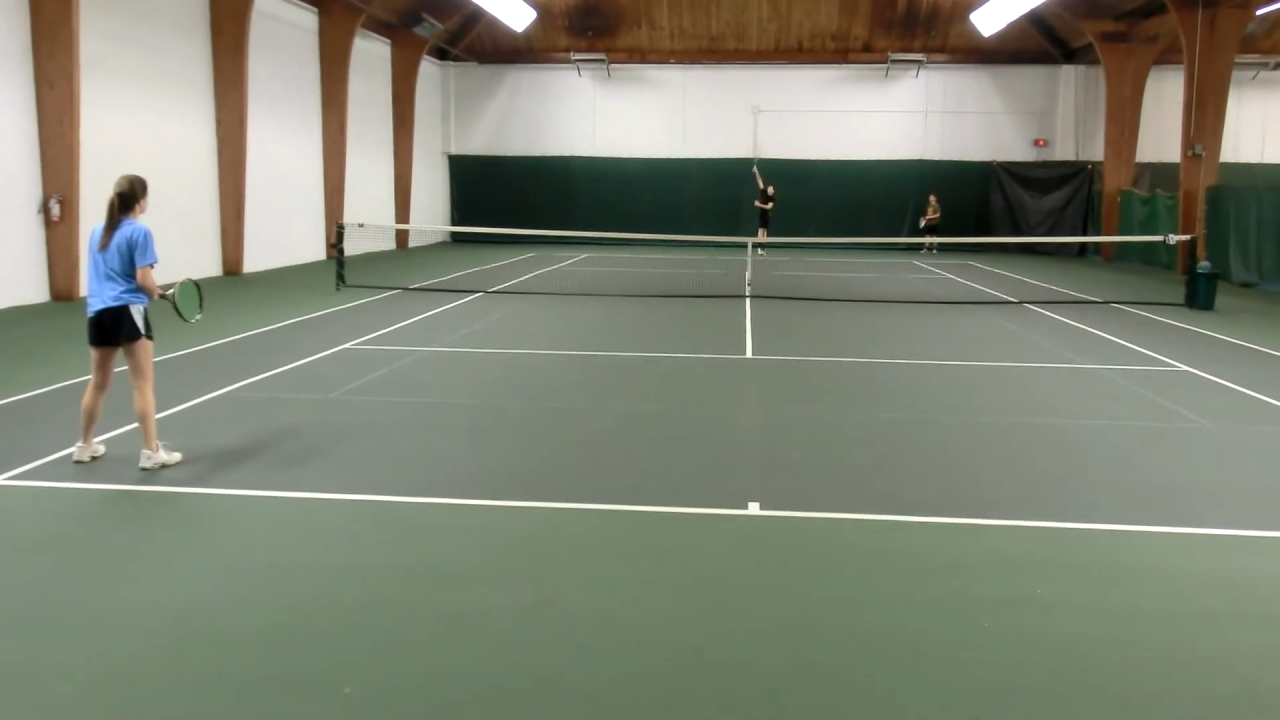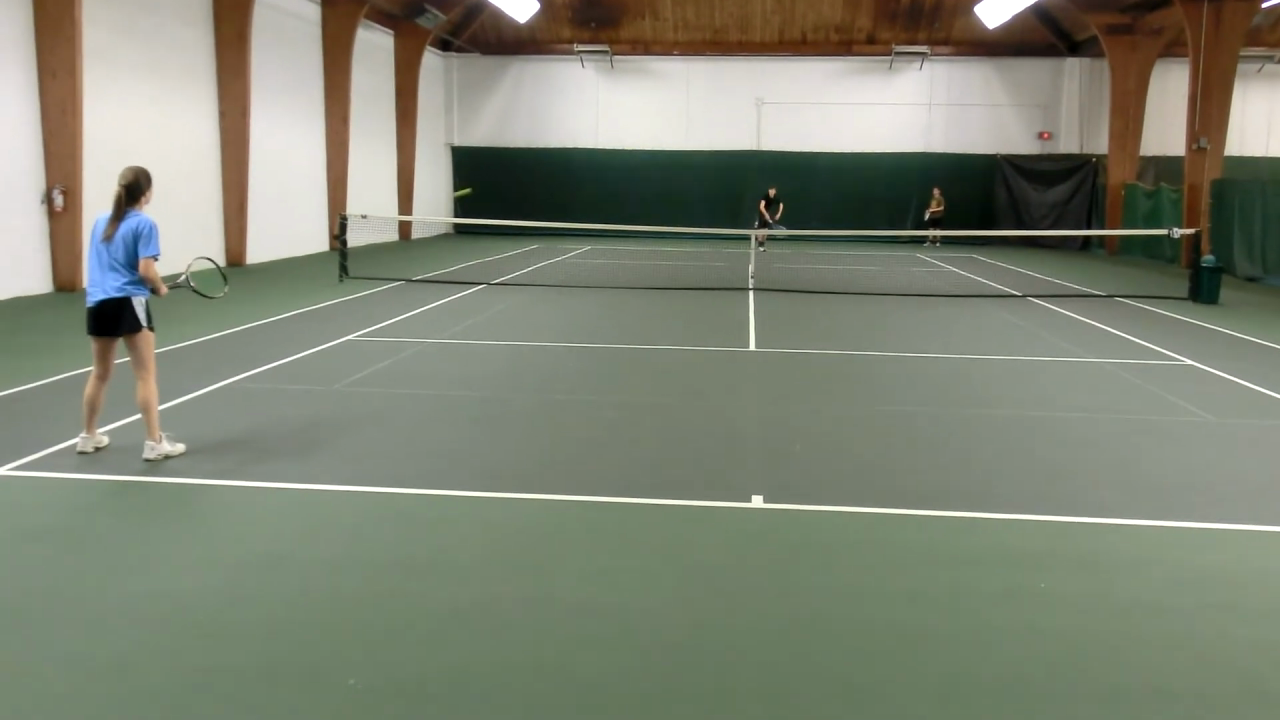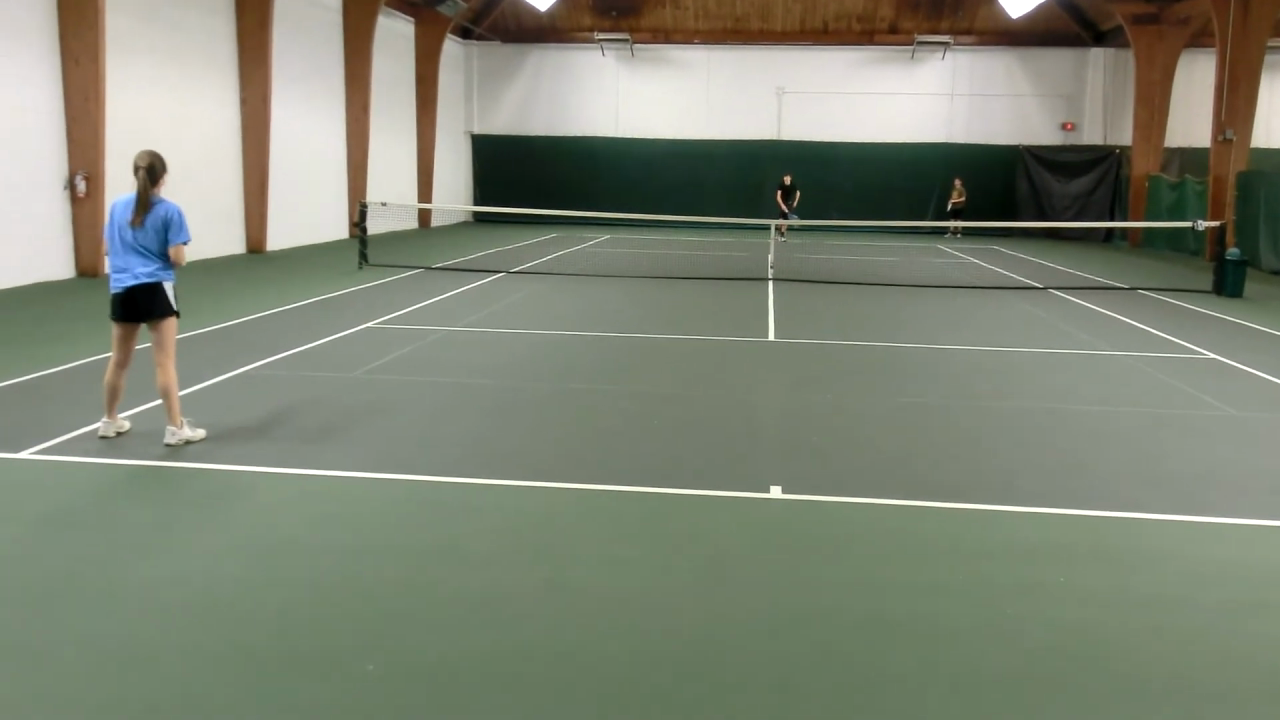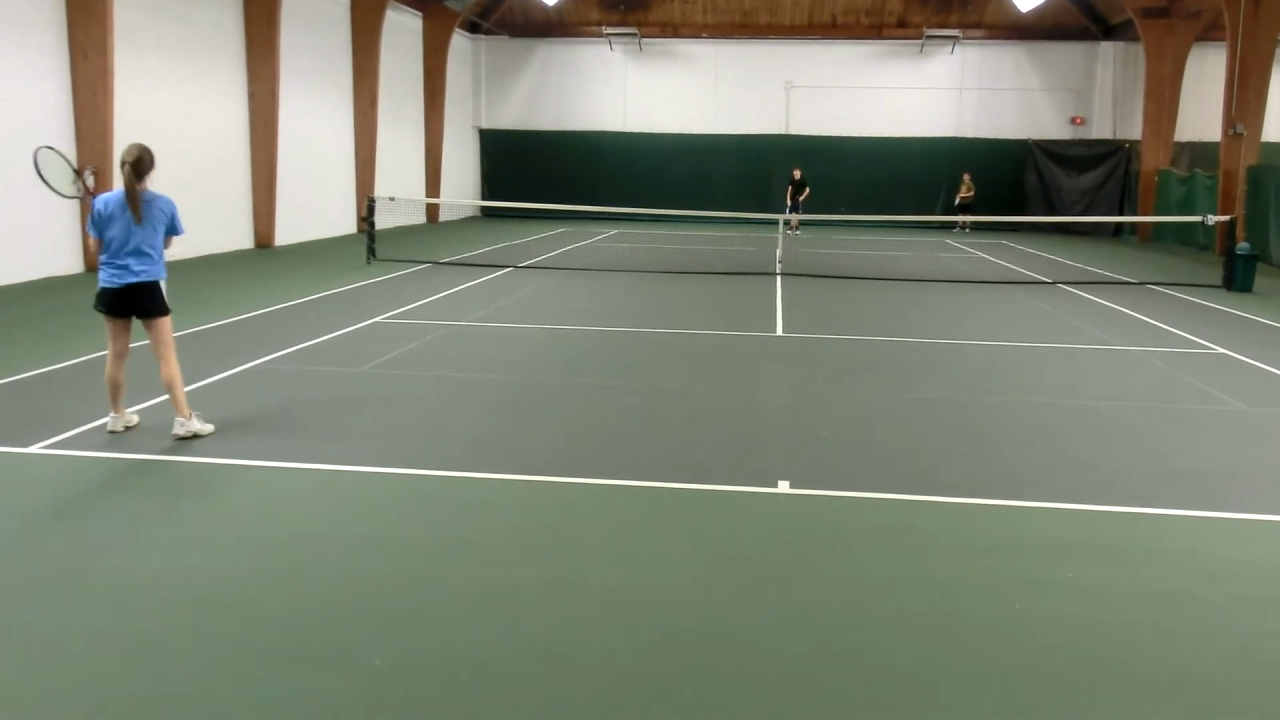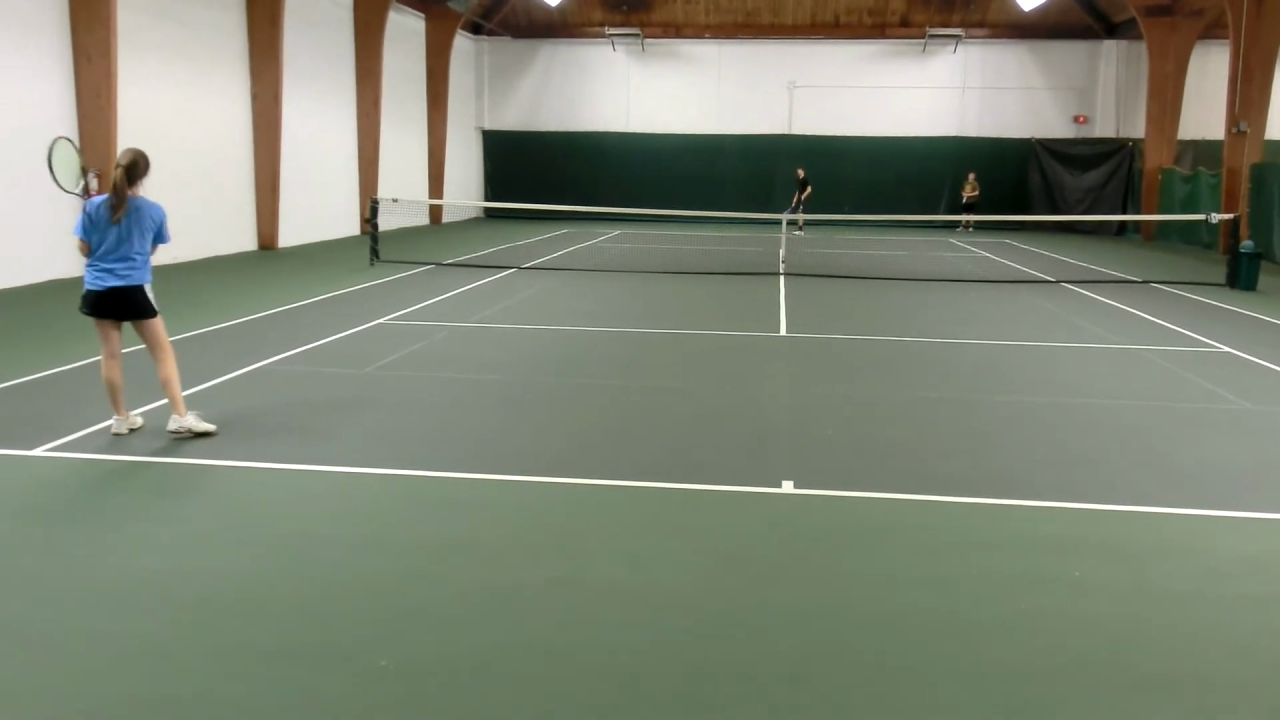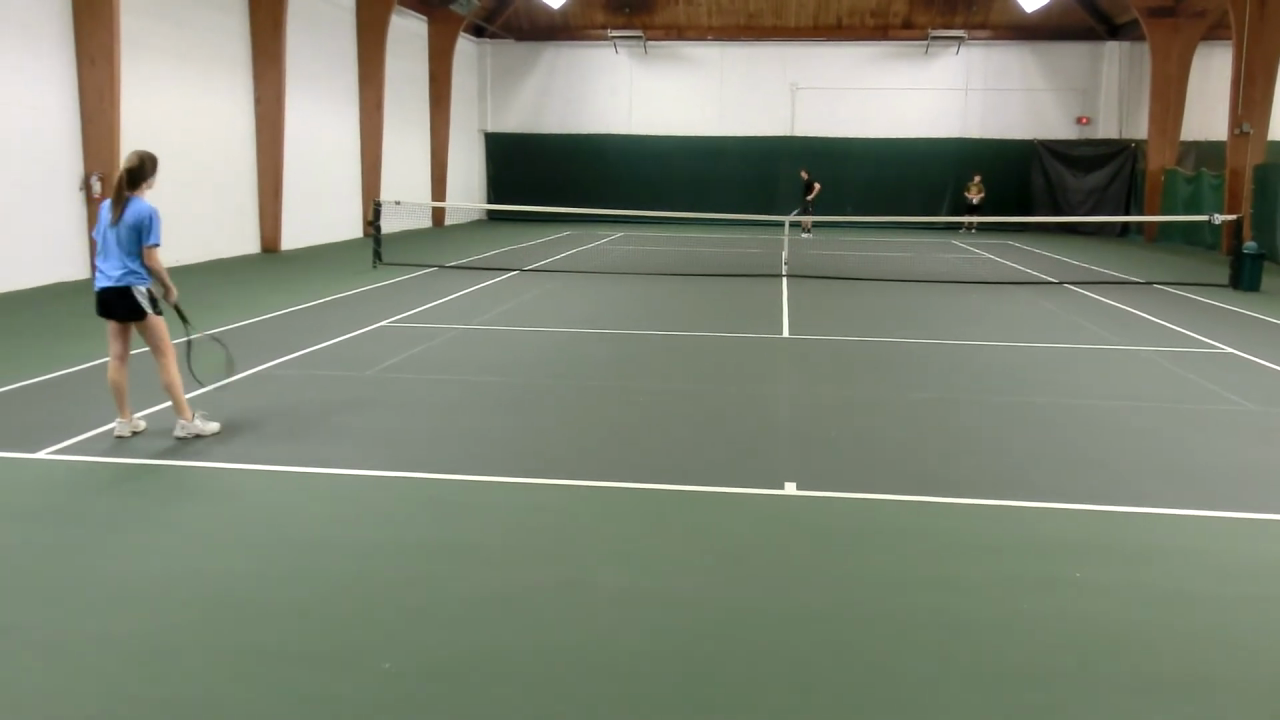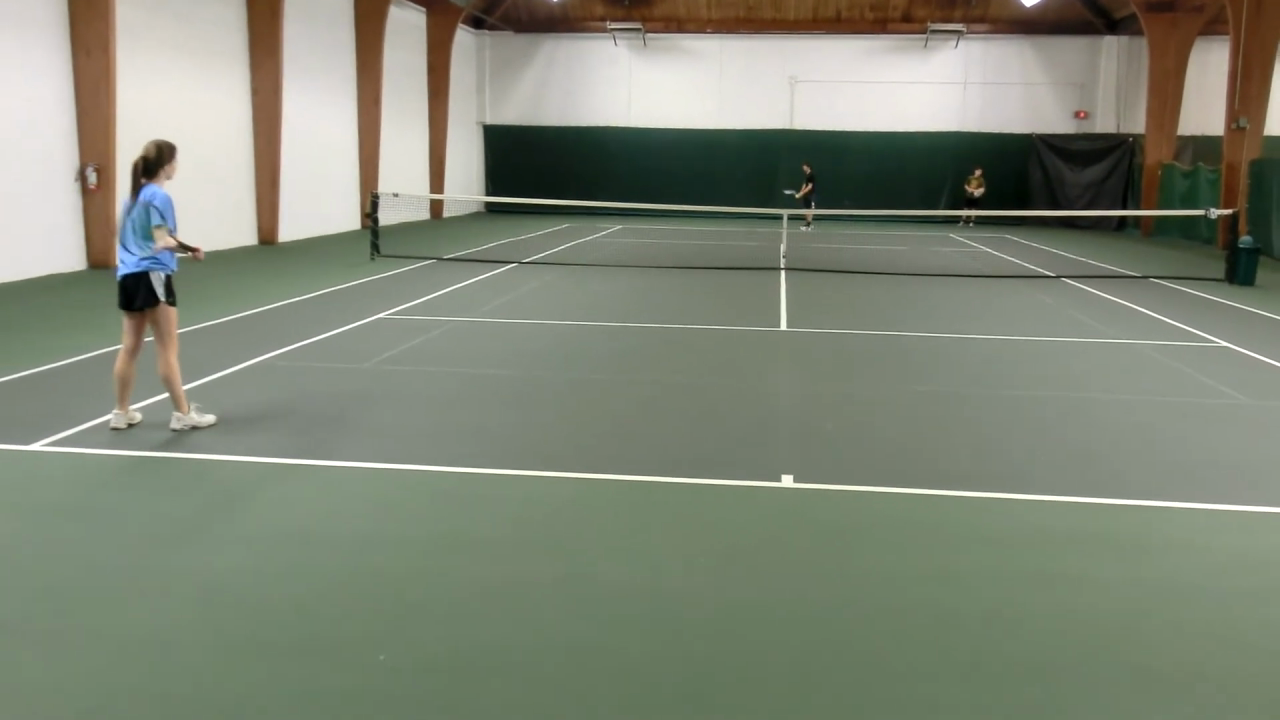
dt=0.4s
person 1, frame 1
left shoulder: (98, 231)
right shoulder: (138, 232)
right elbow: (143, 279)
right wrist: (155, 293)
left hip: (97, 312)
right hip: (127, 311)
left knee: (98, 383)
right knee: (142, 384)
left ankle: (85, 445)
right ankle: (151, 451)
person 1, frame 2
left shoulder: (101, 221)
right shoulder: (144, 224)
left elbow: (96, 264)
right elbow: (145, 270)
right wrist: (159, 287)
left hip: (97, 303)
right hip: (128, 302)
left knee: (99, 373)
right knee: (145, 375)
left ankle: (88, 436)
right ankle: (154, 442)
person 1, frame 3
left shoulder: (117, 206)
right shoulder: (170, 211)
left elbow: (107, 250)
right elbow: (177, 258)
left hip: (121, 290)
right hip: (155, 288)
left knee: (119, 360)
right knee: (165, 361)
left ankle: (110, 420)
right ankle: (175, 427)
person 1, frame 4
left shoulder: (103, 202)
right shoulder: (164, 205)
left elbow: (94, 247)
left hip: (112, 286)
right hip: (149, 285)
left knee: (116, 353)
right knee: (166, 354)
left ankle: (117, 415)
right ankle: (184, 419)
person 1, frame 5
left shoulder: (93, 206)
right shoulder: (154, 211)
left elbow: (84, 249)
left hip: (100, 289)
right hip: (135, 289)
left knee: (111, 355)
right knee: (163, 353)
left ankle: (121, 418)
right ankle: (180, 415)
person 1, frame 6
left shoulder: (107, 206)
right shoulder: (146, 212)
left elbow: (101, 245)
right elbow: (150, 260)
right wrist: (169, 287)
left hip: (106, 289)
right hip: (132, 289)
left knee: (117, 356)
right knee: (165, 354)
left ankle: (124, 420)
right ankle: (186, 420)
person 1, frame 7
left shoulder: (136, 194)
right shoulder: (159, 196)
right elbow: (161, 240)
right wrist: (185, 246)
left hip: (129, 275)
right hip: (151, 275)
left knee: (130, 347)
right knee: (168, 349)
left ankle: (121, 412)
right ankle: (182, 413)
